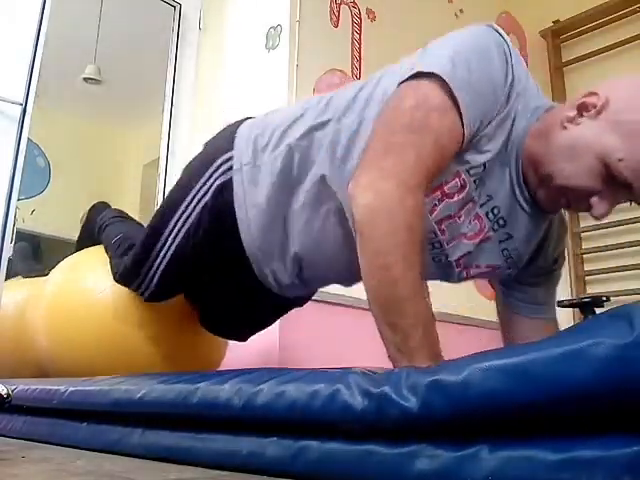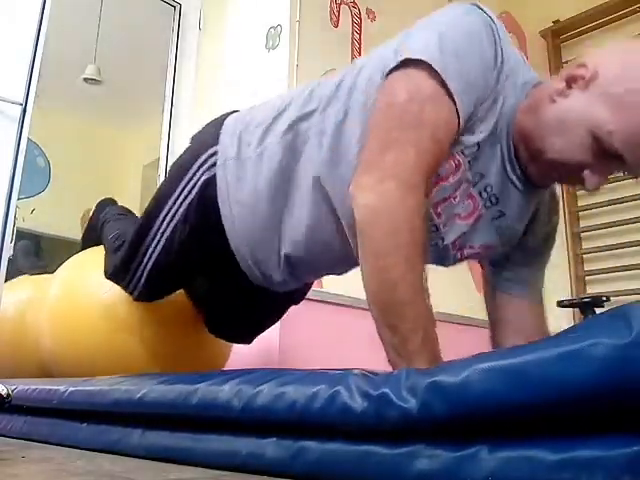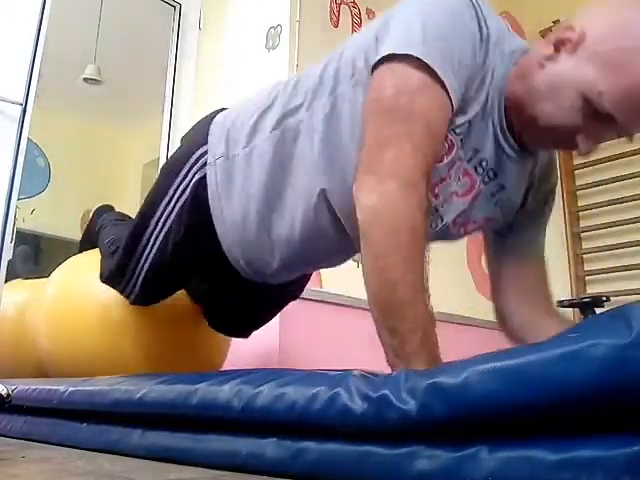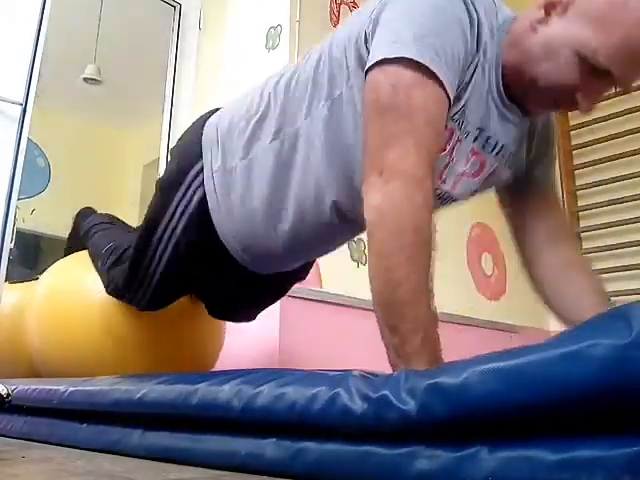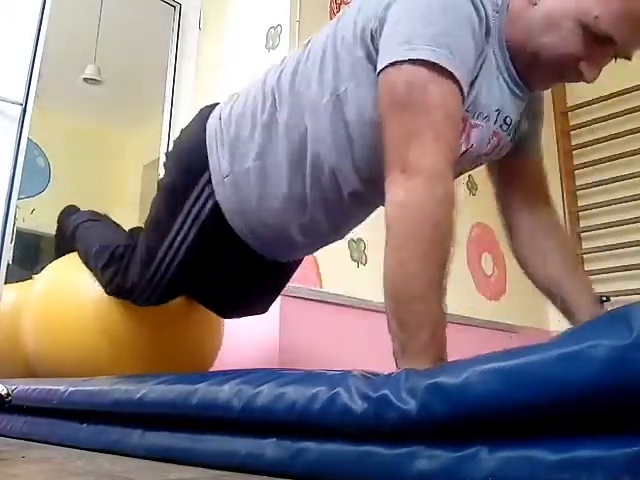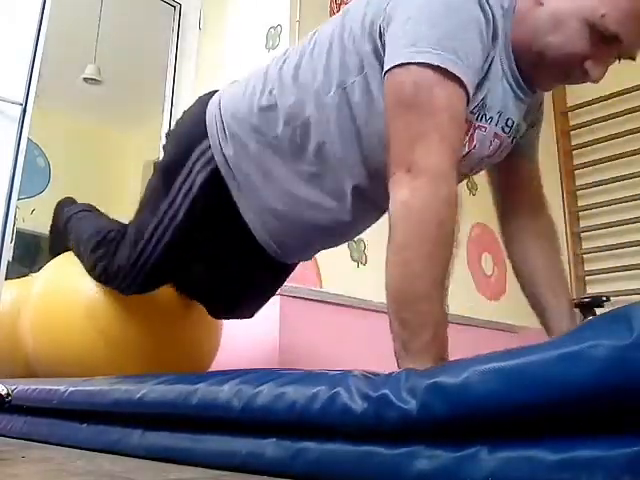
dt=0.1s
person 1, frame 1
left shoulder: (541, 240)
right shoulder: (489, 63)
right elbow: (380, 191)
right hip: (251, 177)
left knee: (219, 322)
right knee: (146, 279)
right ankle: (106, 224)
person 1, frame 2
left shoulder: (532, 211)
left elbow: (521, 347)
right elbow: (383, 192)
right hip: (232, 175)
left knee: (228, 327)
right knee: (142, 283)
right ankle: (112, 223)
person 1, frame 3
left shoulder: (534, 177)
left elbow: (527, 311)
right elbow: (384, 190)
right hip: (227, 174)
left knee: (228, 320)
right knee: (137, 287)
right ankle: (108, 228)
person 1, frame 4
left shoulder: (530, 127)
left elbow: (550, 242)
right elbow: (393, 189)
right hip: (223, 172)
left knee: (226, 307)
right knee: (139, 288)
right ankle: (93, 232)
person 1, frame 5
left shoulder: (525, 95)
left elbow: (532, 215)
right elbow: (415, 183)
right wrist: (423, 379)
right hip: (227, 167)
left knee: (226, 301)
right knee: (140, 284)
right ankle: (81, 228)
person 1, frame 6
left shoulder: (528, 96)
left elbow: (526, 220)
right elbow: (422, 184)
right wrist: (423, 379)
right hip: (230, 149)
left knee: (221, 301)
right knee: (128, 269)
right ankle: (75, 223)
